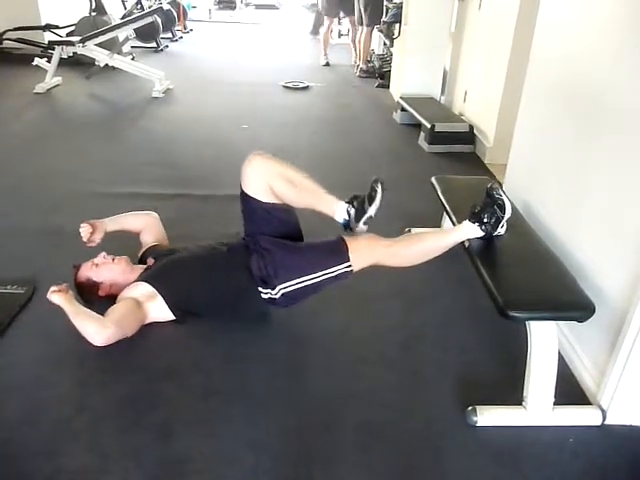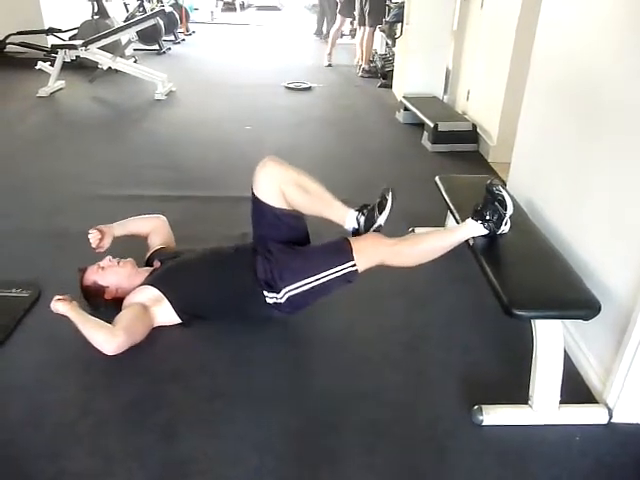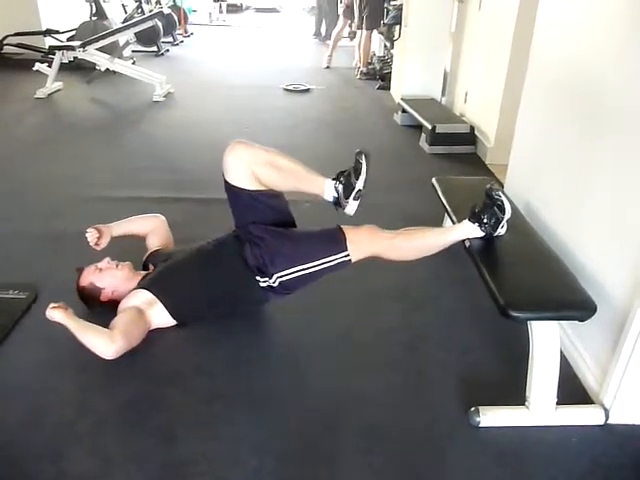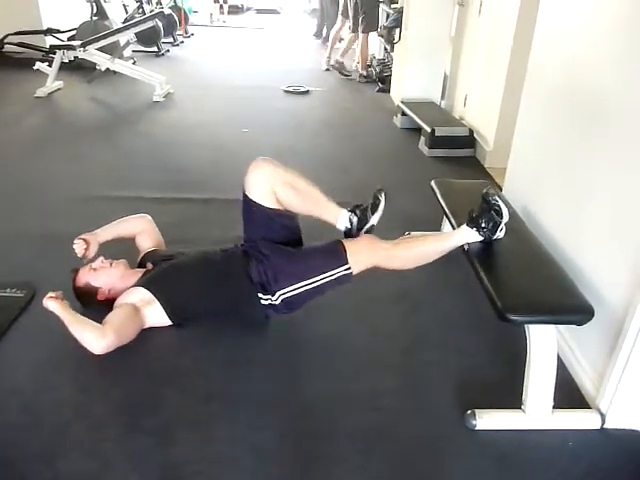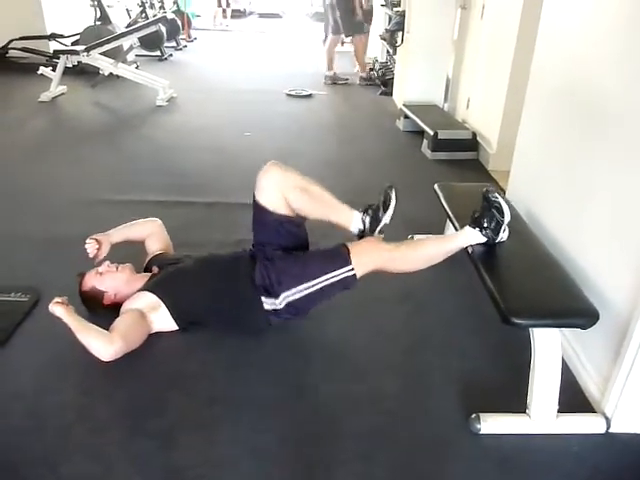
dt=0.5s
person 1, frame 1
left shoulder: (151, 258)
right shoulder: (137, 298)
left elbow: (149, 218)
right elbow: (103, 333)
left wrist: (100, 225)
right wrist: (66, 301)
left hip: (259, 249)
right hip: (269, 277)
left knee: (258, 166)
right knee: (373, 248)
left ankle: (346, 213)
right ankle: (472, 228)
person 1, frame 2
left shoulder: (157, 259)
right shoulder: (142, 303)
left elbow: (158, 220)
right elbow: (113, 341)
left wrist: (109, 230)
right wrist: (73, 311)
left hip: (265, 255)
right hip: (273, 283)
left knee: (270, 170)
right knee: (379, 248)
left ankle: (354, 221)
right ankle: (476, 226)
person 1, frame 3
left shoulder: (154, 261)
right shoulder: (136, 306)
left elbow: (157, 221)
right elbow: (112, 346)
left wrist: (108, 229)
right wrist: (67, 318)
left hip: (254, 242)
right hip: (265, 268)
left knee: (239, 155)
right knee: (372, 240)
left ankle: (334, 190)
right ankle: (472, 228)
person 1, frame 4
left shoulder: (149, 262)
right shoulder: (134, 305)
left elbow: (143, 219)
right elbow: (102, 341)
left wrist: (93, 237)
right wrist: (61, 310)
left hip: (257, 255)
right hip: (266, 286)
left knee: (263, 172)
right knee: (371, 251)
left ankle: (348, 221)
right ankle: (471, 232)
person 1, frame 5
left shoulder: (156, 266)
right shoulder: (139, 308)
left elbow: (154, 223)
right elbow: (109, 349)
left wrist: (106, 237)
right wrist: (68, 316)
left hip: (263, 260)
right hip: (271, 294)
left knee: (274, 176)
right knee: (376, 253)
left ankle: (360, 222)
right ankle: (474, 234)
